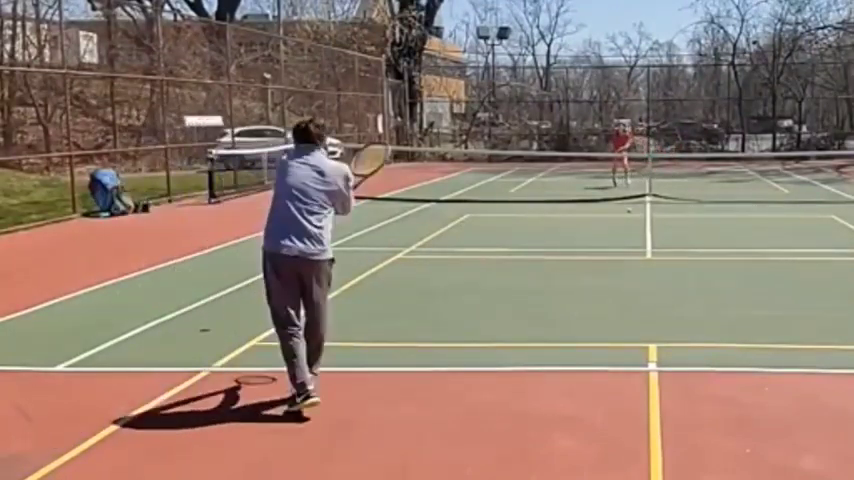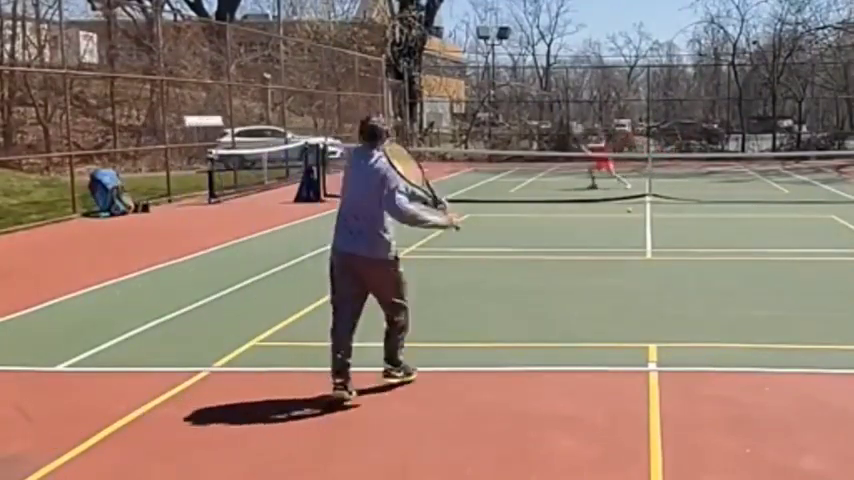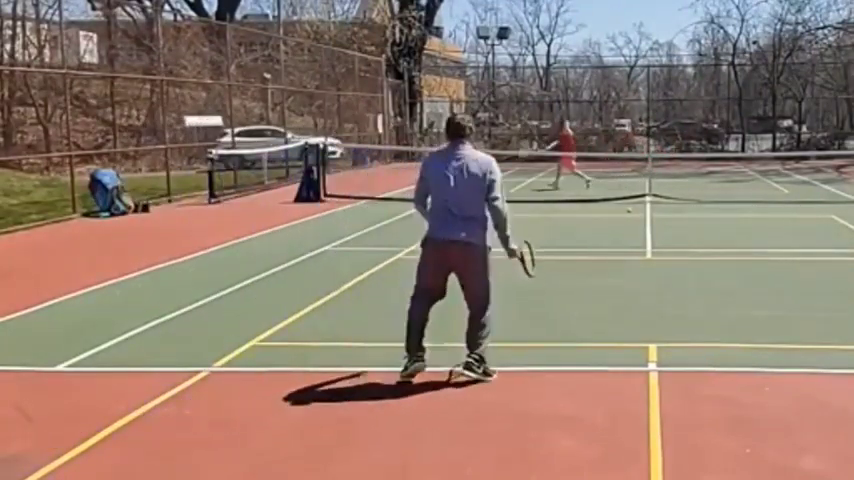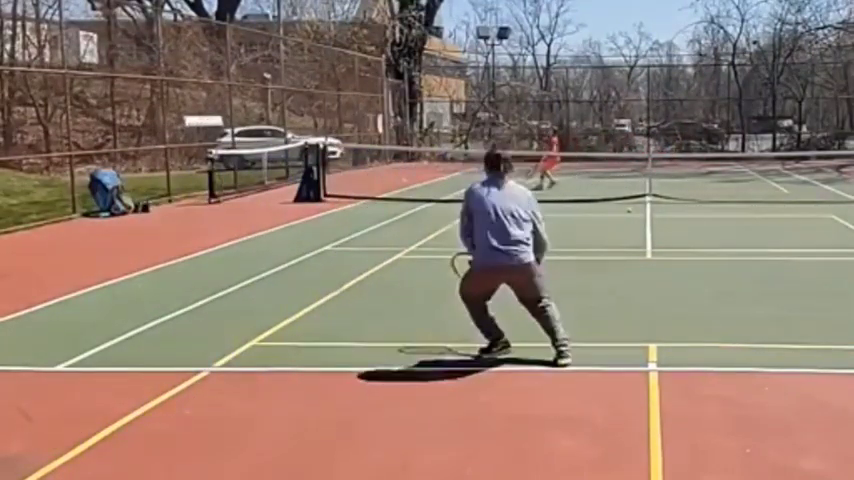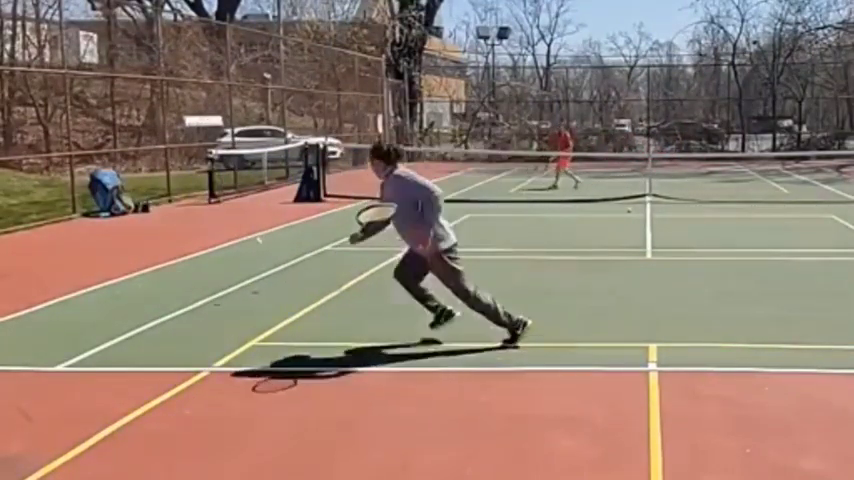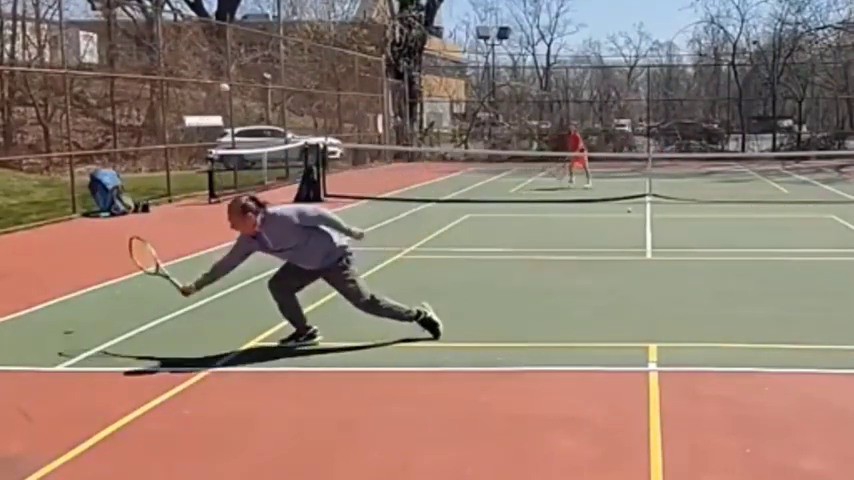
dt=0.4s
person 1, frame 1
left shoulder: (286, 163)
right shoulder: (339, 172)
right elbow: (344, 208)
left hip: (278, 253)
right hip: (317, 256)
left knee: (289, 324)
right knee: (317, 321)
left ankle: (303, 387)
right ankle: (307, 379)
person 1, frame 2
left shoulder: (354, 158)
right shoulder: (386, 167)
right elbow: (400, 210)
left wrist: (431, 205)
right wrist: (440, 221)
left hip: (343, 251)
right hip: (377, 254)
left knee: (343, 316)
right knee: (397, 310)
left ankle: (341, 380)
right ankle: (394, 365)
person 1, frame 3
left shoulder: (431, 161)
right shoulder: (486, 163)
left elbow: (419, 202)
right elbow: (497, 207)
right wrist: (508, 244)
left hip: (437, 242)
right hip: (472, 244)
left knee: (422, 300)
right knee: (480, 305)
left ankle: (414, 358)
right ankle: (475, 360)
person 1, frame 4
left shoulder: (474, 192)
right shoulder: (525, 194)
left elbow: (465, 232)
right elbow: (541, 239)
right wrist: (533, 265)
left hip: (487, 264)
right hip: (523, 262)
left knee: (470, 295)
right knee: (541, 304)
left ankle: (497, 341)
right ankle: (563, 348)
person 1, frame 5
left shoulder: (401, 178)
right shoulder: (389, 183)
left elbow: (433, 195)
right elbow: (400, 215)
left wrist: (427, 233)
right wrist: (368, 231)
left hip: (438, 246)
left knee: (467, 292)
right knee: (403, 274)
left ankle: (515, 324)
right ankle: (441, 311)
person 1, frame 6
left shoulder: (280, 217)
right shoulder: (247, 240)
left elbow: (320, 214)
right elbow: (227, 263)
left wrist: (349, 231)
right wrist: (197, 284)
left hip: (334, 255)
right hip: (309, 261)
left knee: (365, 300)
right knee: (278, 286)
left ankle: (419, 314)
right ankle: (305, 332)
